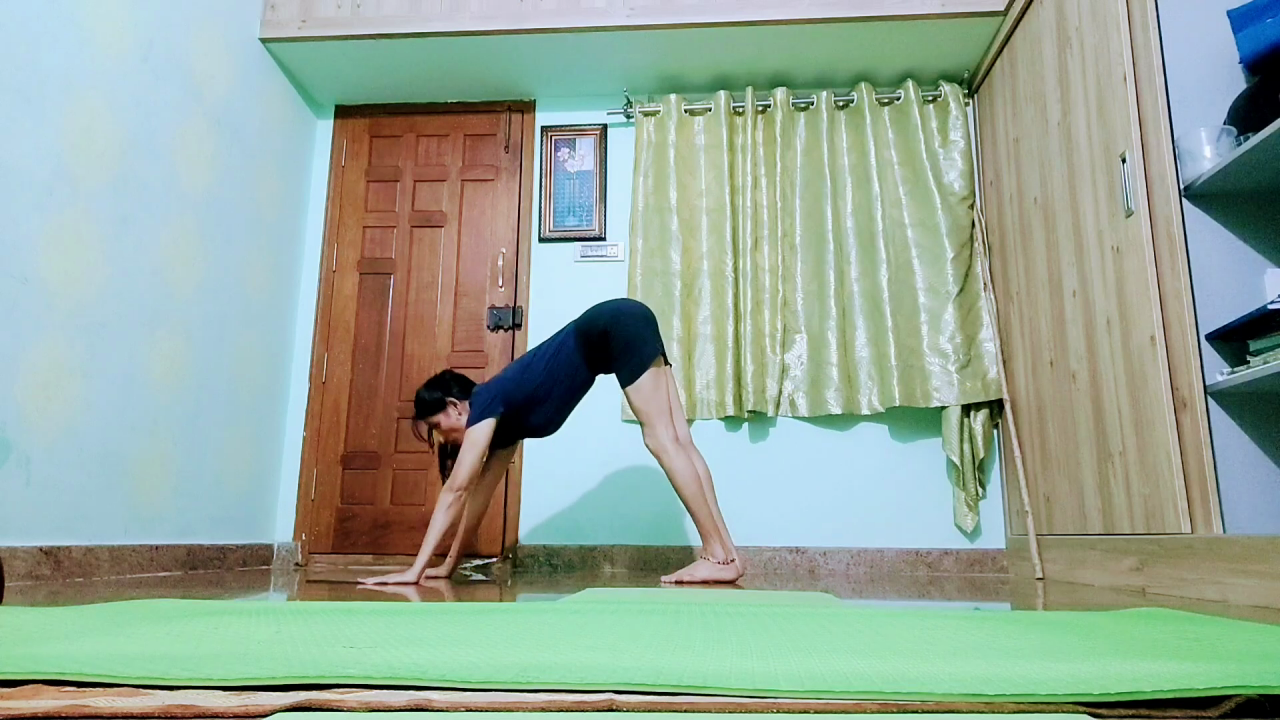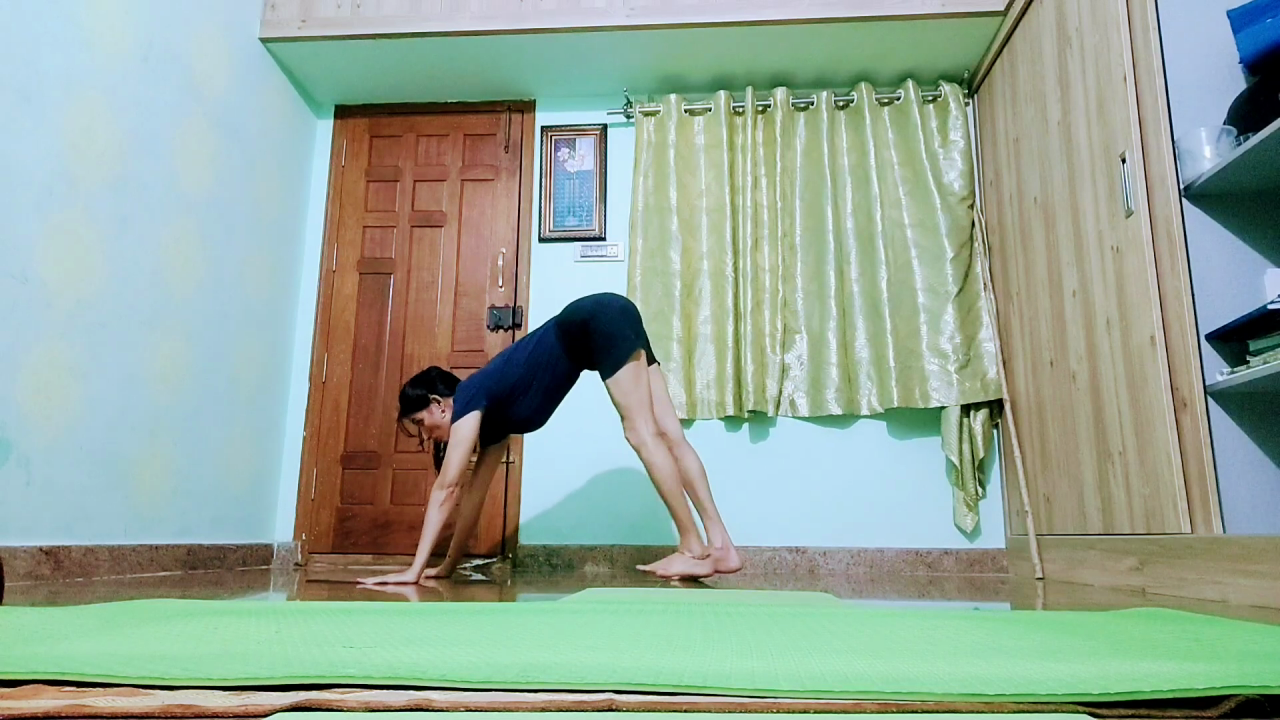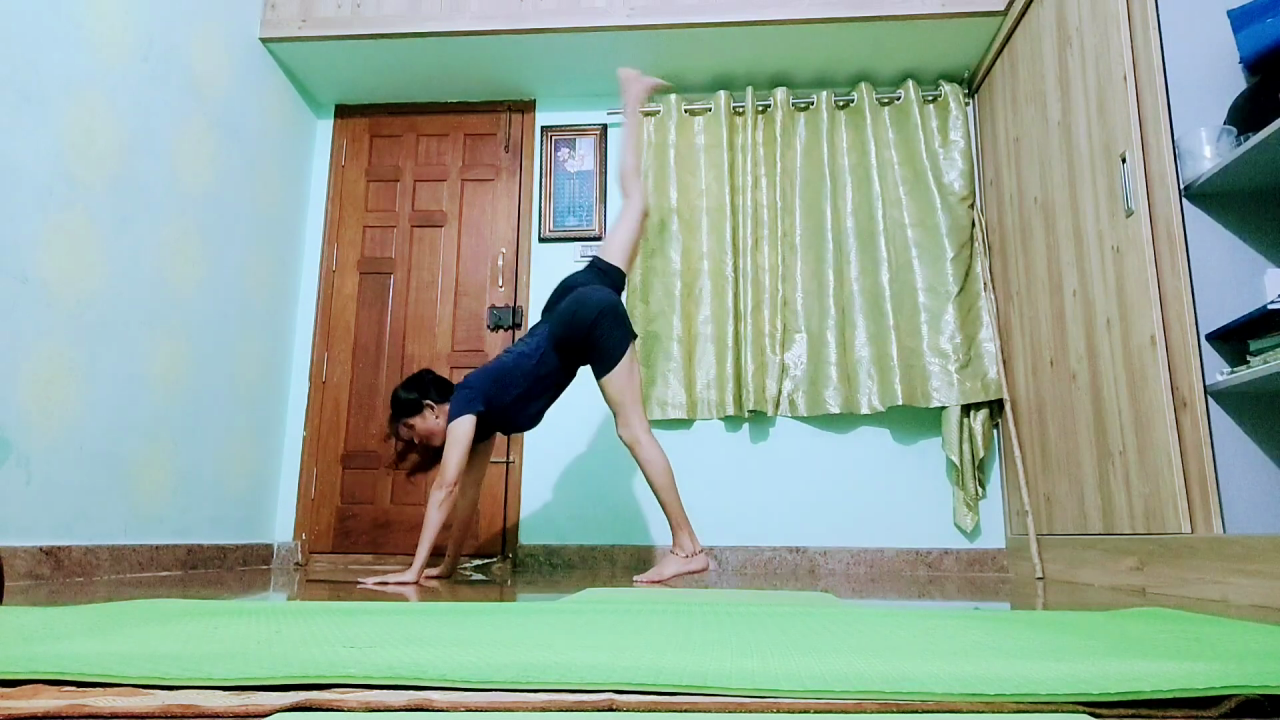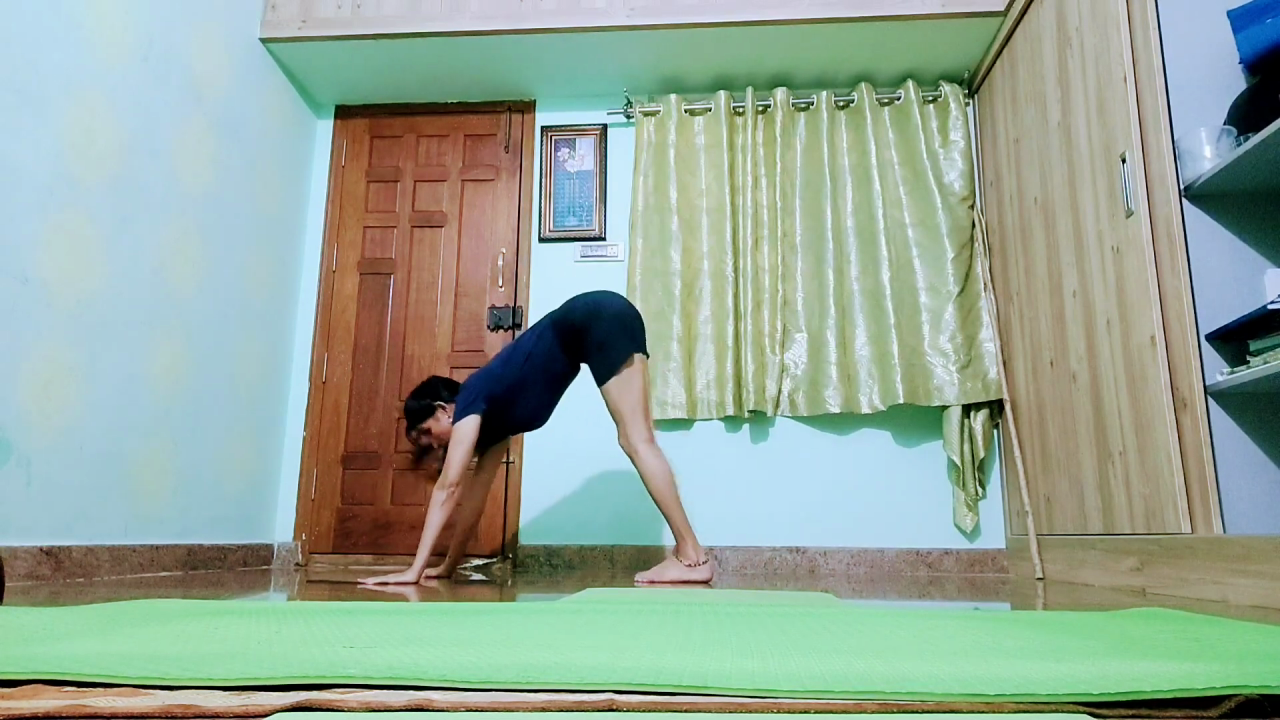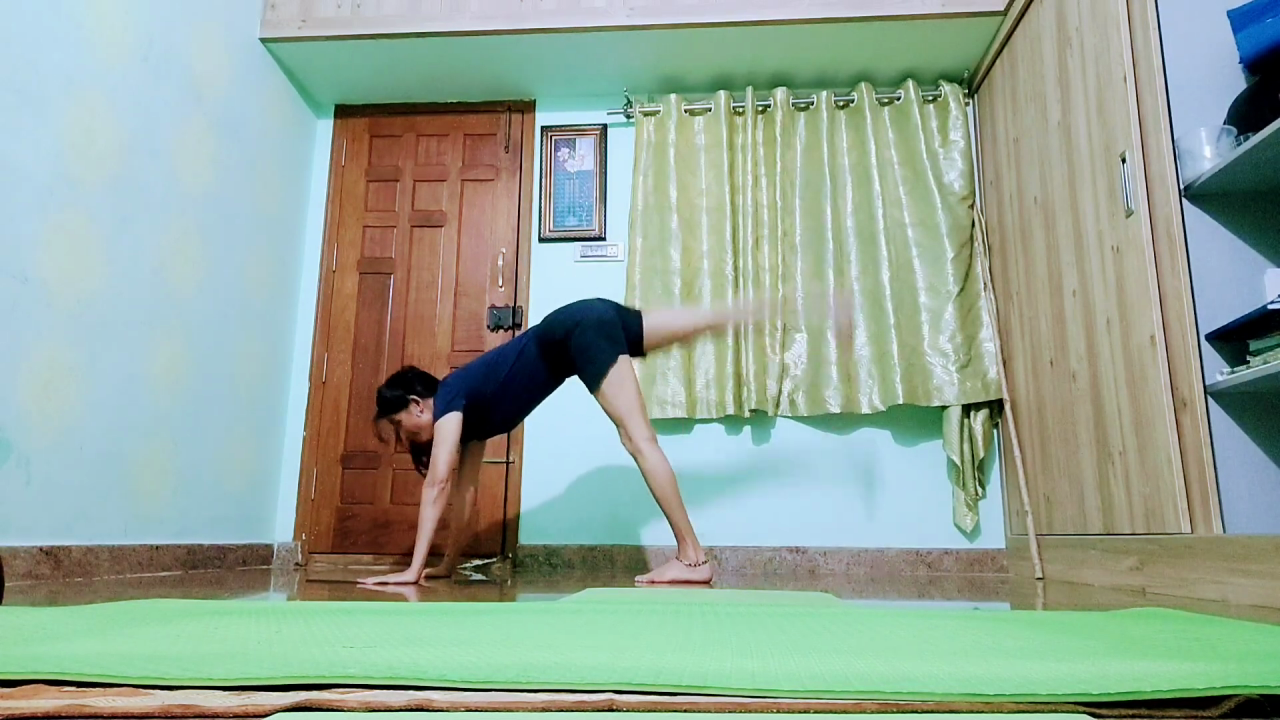
dt=0.7s
person 1, frame 1
left shoulder: (485, 403)
right shoulder: (504, 418)
left elbow: (456, 489)
right elbow: (480, 491)
left wrist: (415, 570)
right wrist: (449, 563)
left hip: (618, 327)
right hip: (616, 333)
left knee: (662, 441)
right knee: (678, 440)
left ankle: (718, 557)
right ankle: (726, 553)
person 1, frame 2
left shoulder: (468, 400)
right shoulder: (493, 416)
left elbow: (448, 487)
right elbow: (474, 489)
left wrist: (416, 568)
right wrist: (448, 565)
left hip: (600, 320)
right hip: (602, 327)
left knee: (643, 435)
right knee: (668, 434)
left ankle: (693, 548)
right ankle: (720, 547)
person 1, frame 3
left shoulder: (465, 404)
right shoulder: (480, 409)
left elbow: (447, 487)
right elbow: (469, 487)
left wrist: (416, 569)
right wrist: (449, 564)
left hip: (590, 319)
right hip: (579, 307)
left knee: (633, 430)
right knee: (634, 202)
left ankle: (686, 548)
person 1, frame 4
left shoulder: (469, 404)
right shoulder: (488, 413)
left elbow: (448, 488)
right elbow: (474, 492)
left wrist: (414, 569)
right wrist: (449, 565)
left hip: (600, 320)
right hip: (604, 315)
left knee: (635, 442)
right knee: (644, 441)
left ankle: (692, 556)
right ankle: (691, 552)
person 1, frame 5
left shoulder: (447, 403)
right shoulder: (466, 414)
left elbow: (438, 484)
right elbow: (464, 489)
left wrist: (413, 569)
right wrist: (448, 562)
left hip: (579, 331)
right hip: (585, 327)
left knee: (638, 438)
right knee: (712, 320)
left ankle: (693, 557)
